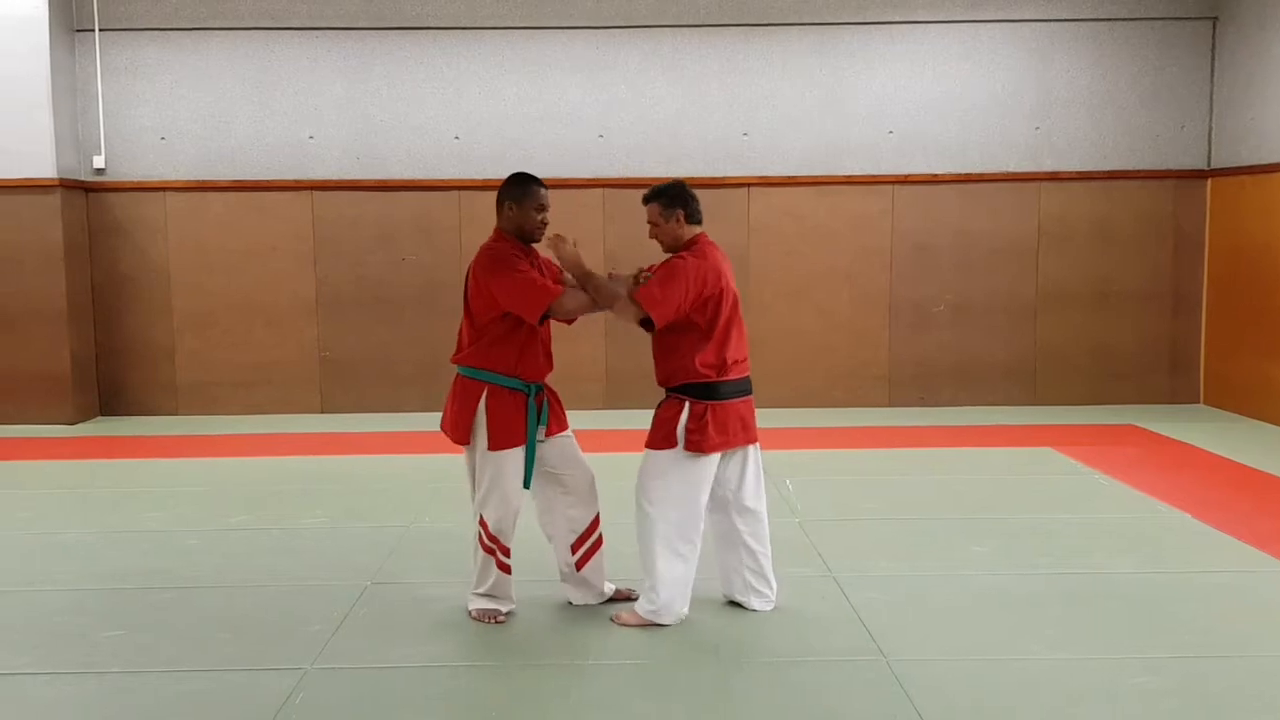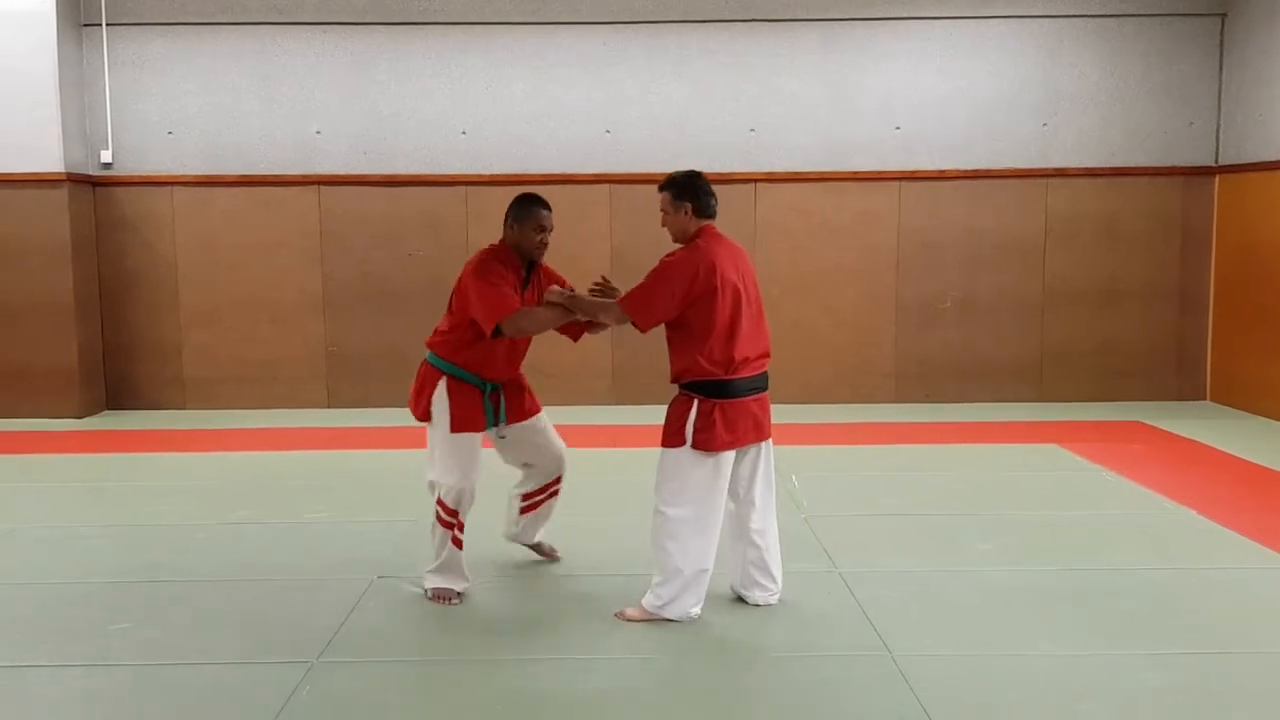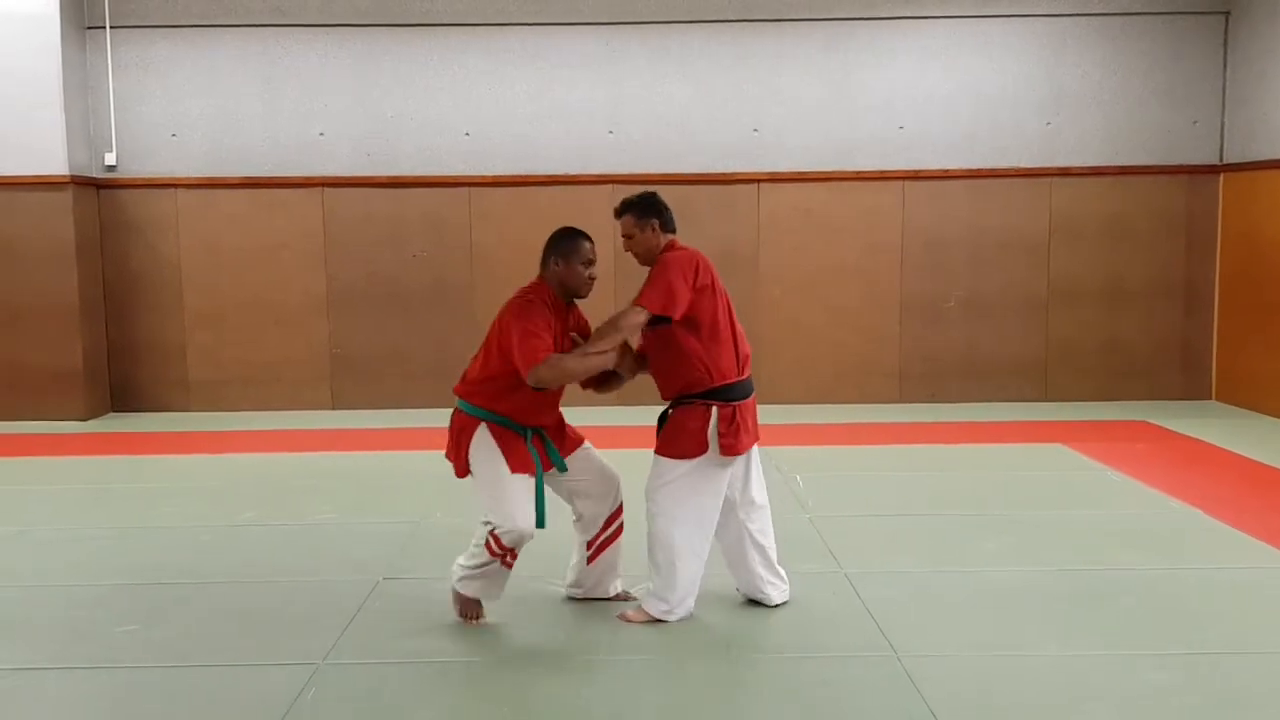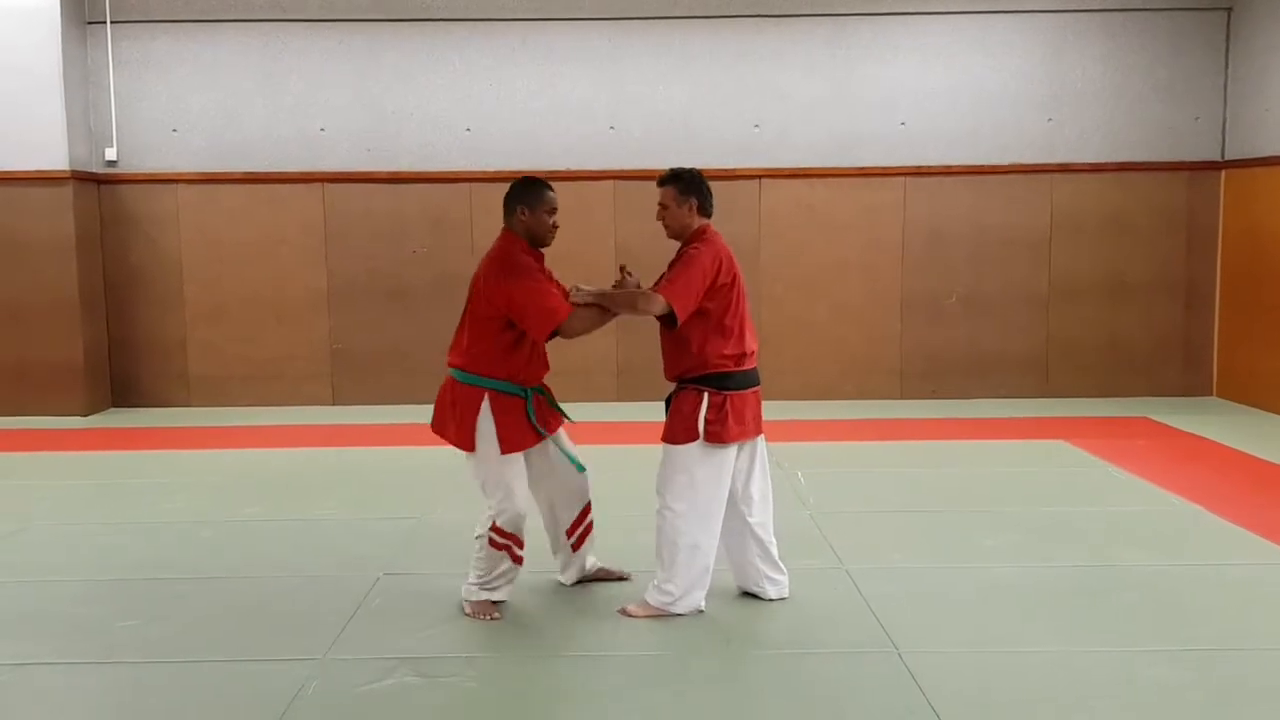
dt=1s
person 1, frame 1
left shoulder: (690, 266)
right shoulder: (708, 258)
left elbow: (631, 308)
right elbow: (653, 303)
left wrist: (577, 268)
right wrist: (617, 284)
left hip: (698, 406)
right hip: (731, 399)
left knee: (664, 502)
right knee: (740, 503)
left ankle: (661, 605)
right ankle: (755, 591)
person 1, frame 2
left shoulder: (687, 262)
right shoulder: (736, 254)
left elbow: (620, 315)
left wrist: (566, 299)
right wrist: (620, 295)
left hip: (710, 403)
right hip: (751, 396)
left knee: (683, 505)
right knee: (752, 499)
left ankle: (671, 601)
right ankle: (760, 586)
person 1, frame 3
left shoulder: (677, 264)
right shoulder: (679, 268)
left elbow: (634, 319)
right elbow: (655, 348)
left wrist: (582, 354)
right wrist: (618, 370)
left hip: (710, 410)
right hip: (728, 403)
left knee: (672, 504)
right knee: (742, 503)
left ankle: (666, 603)
right ankle: (768, 586)
person 1, frame 4
left shoulder: (703, 254)
right shoulder: (702, 253)
left elbow: (654, 305)
right elbow: (669, 308)
left wrist: (596, 295)
right wrist: (633, 293)
left hip: (711, 397)
right hip: (733, 393)
left knee: (685, 498)
right knee: (745, 495)
left ankle: (674, 596)
right ankle: (767, 581)
person 2, frame 1
left shoulder: (533, 260)
right shoulder: (496, 259)
left elbow: (574, 302)
right elbow: (561, 305)
left hip: (532, 397)
right hip: (491, 400)
left knee: (574, 484)
right knee: (500, 503)
left ankle: (588, 586)
right ankle: (489, 596)
person 2, frame 2
left shoulder: (542, 276)
right shoulder: (485, 268)
left elbow: (587, 323)
right elbow: (515, 324)
right wrist: (574, 309)
left hip: (503, 386)
right hip: (454, 385)
left knee: (549, 457)
right knee: (456, 483)
left ankle: (525, 530)
right ankle: (445, 575)
person 2, frame 3
left shoulder: (572, 315)
right shoulder: (527, 311)
left elbow: (597, 382)
right elbow: (543, 373)
left wrist: (620, 367)
right wrist: (610, 356)
left hip: (542, 428)
right hip: (491, 428)
left knee: (604, 489)
right knee: (516, 522)
left ankle: (594, 584)
right ankle: (470, 581)
person 2, frame 4
left shoulder: (526, 261)
right shoulder: (509, 266)
left elbow: (567, 314)
right elbow: (568, 326)
left hip: (521, 397)
right hip: (486, 402)
left knee: (569, 478)
right knee: (509, 506)
left ankle: (575, 567)
right ankle: (482, 591)
